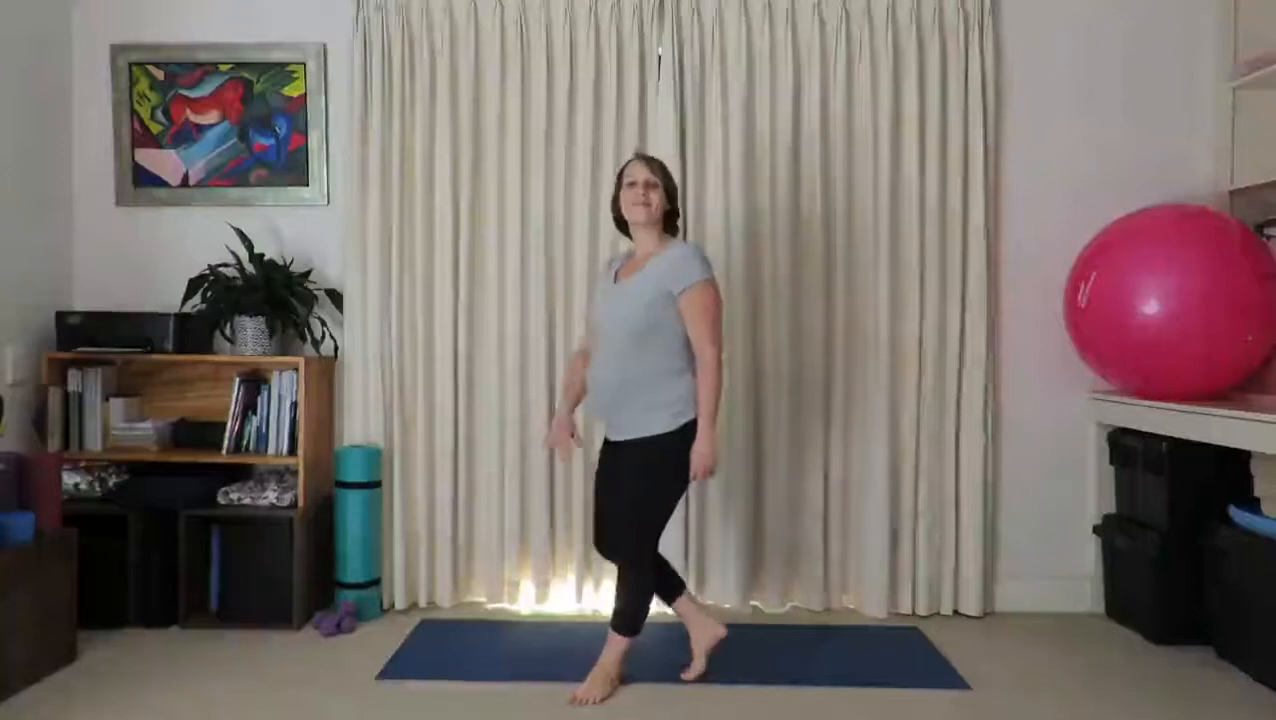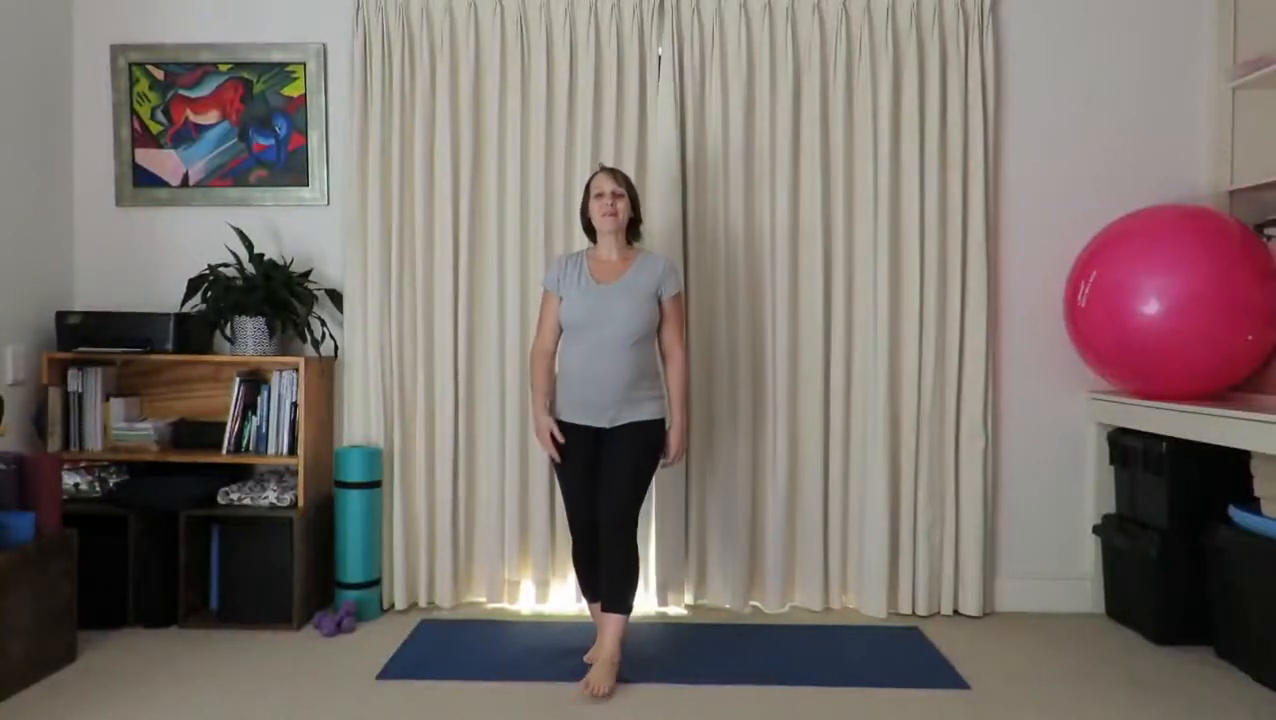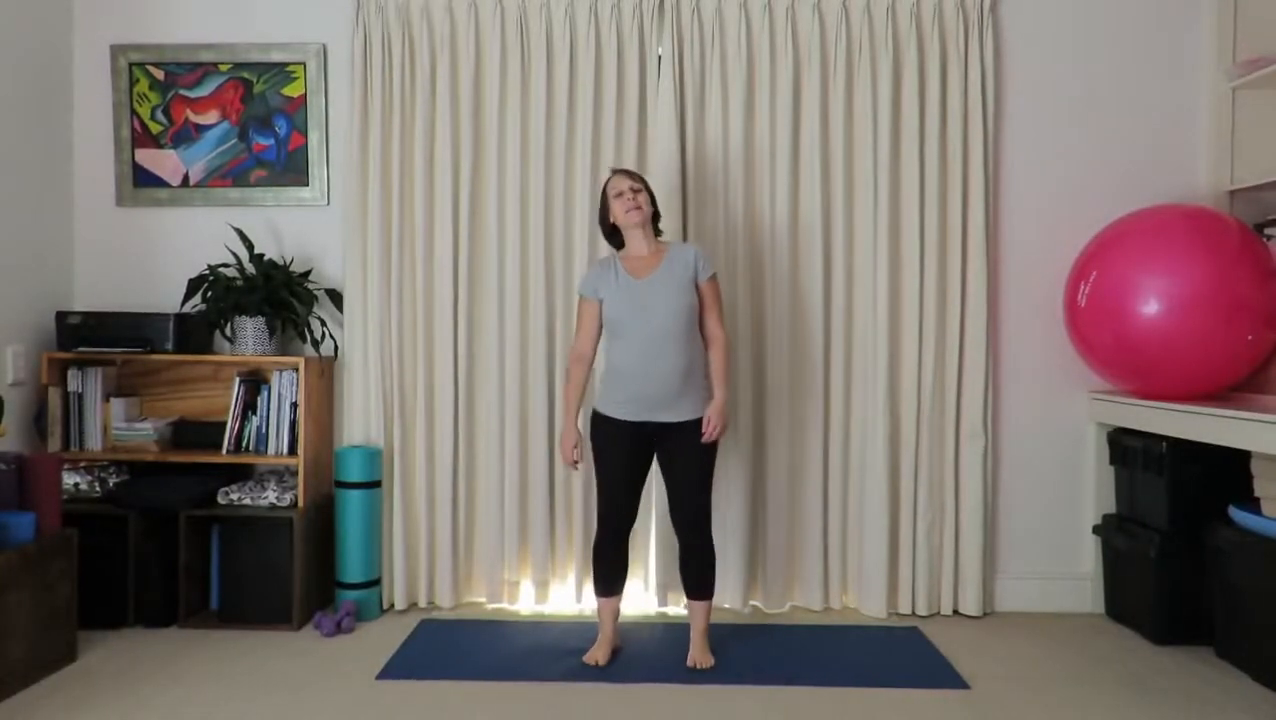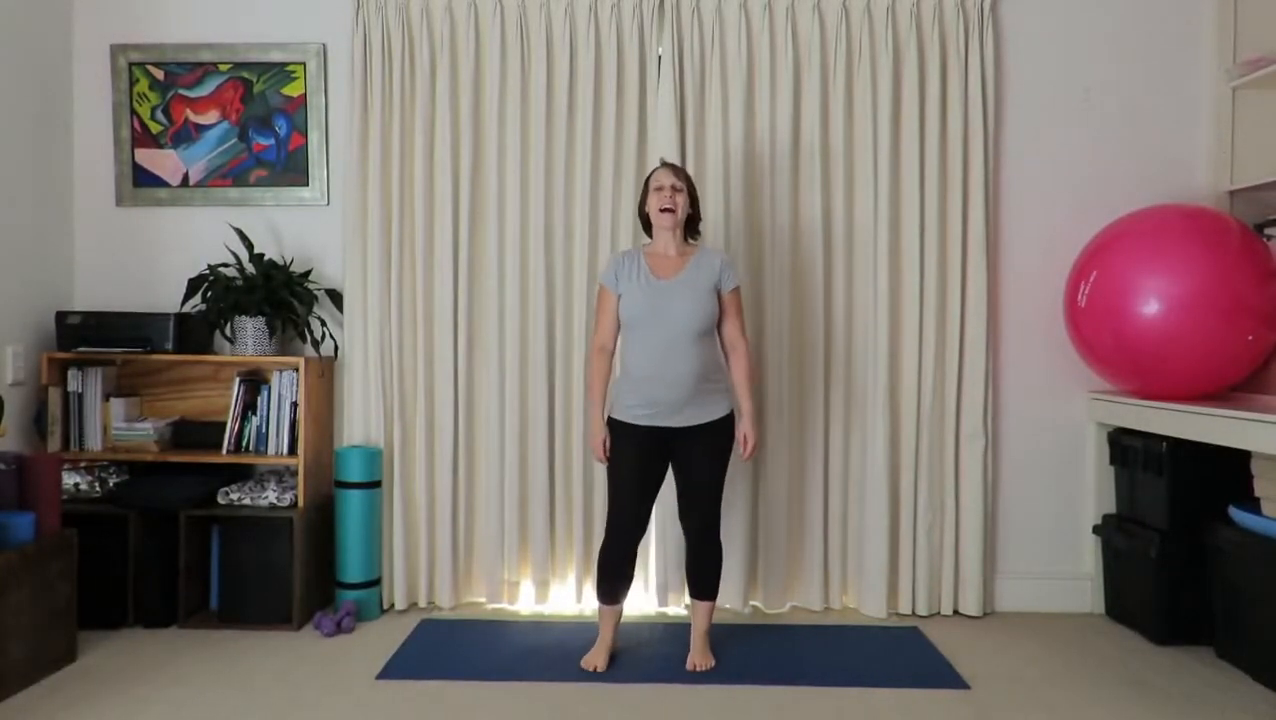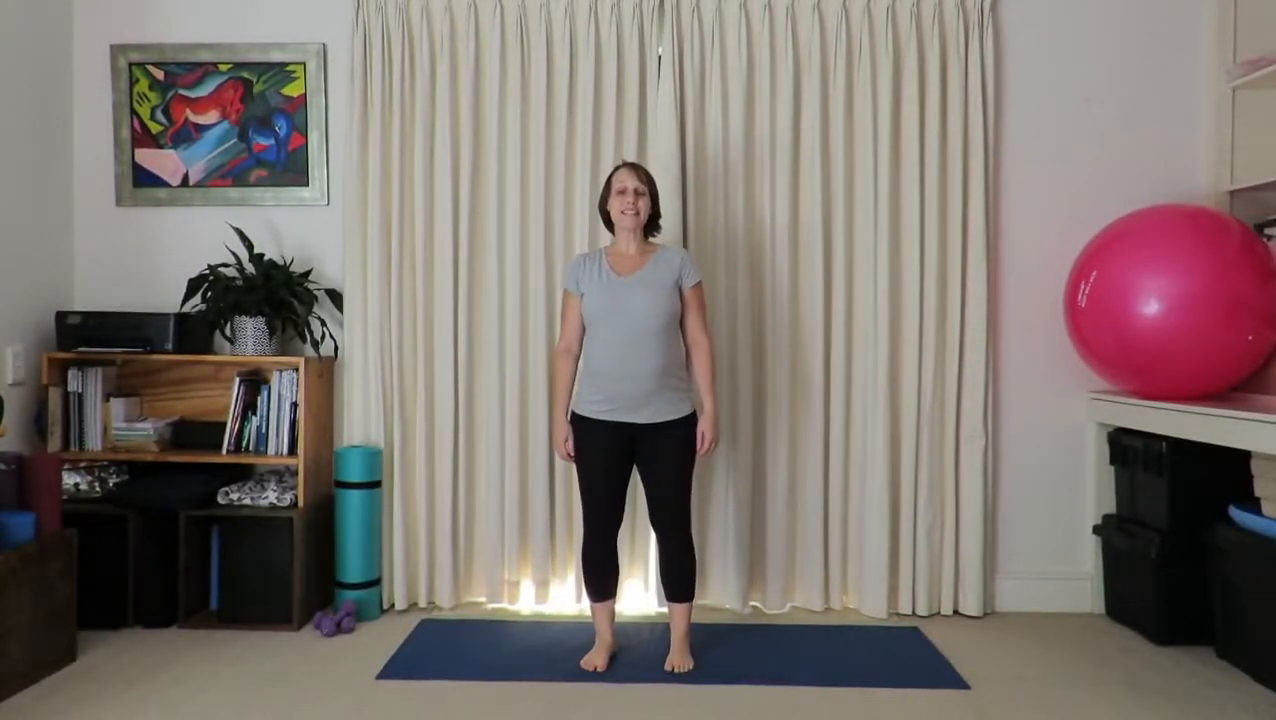
dt=1s
person 1, frame 1
left shoulder: (684, 261)
right shoulder: (613, 269)
left elbow: (707, 351)
right elbow: (589, 353)
left wrist: (702, 436)
right wrist: (563, 411)
left hip: (665, 431)
right hip: (623, 434)
left knee: (632, 544)
right knee: (613, 541)
left ankle: (609, 665)
right ankle: (703, 625)
person 1, frame 2
left shoulder: (658, 271)
right shoulder: (564, 269)
left elbow: (674, 353)
right elbow: (543, 348)
left wrist: (678, 420)
right wrist: (541, 415)
left hip: (636, 422)
right hip: (572, 422)
left knee: (616, 527)
right knee: (584, 531)
left ankle: (609, 654)
right ankle: (603, 631)
person 1, frame 3
left shoulder: (691, 260)
right shoulder: (599, 274)
left elbow: (715, 336)
right elbow: (581, 352)
left wrist: (719, 399)
right wrist: (569, 421)
left hip: (687, 418)
right hip: (619, 420)
left knee: (693, 525)
right knee: (613, 525)
left ankle: (700, 636)
right ankle: (607, 634)
person 1, frame 4
left shoulder: (716, 266)
right shoulder: (621, 266)
left elbow: (735, 345)
right elbow: (601, 347)
left wrist: (746, 413)
right wrist: (595, 418)
left hip: (704, 422)
right hip: (633, 422)
left knee: (701, 528)
right knee: (623, 529)
left ankle: (700, 637)
right ankle: (605, 636)
person 1, frame 5
left shoulder: (677, 264)
right shoulder: (584, 267)
left elbow: (697, 343)
right elbow: (567, 347)
left wrist: (708, 409)
right wrist: (559, 415)
left hip: (668, 420)
right hip: (597, 420)
left knee: (672, 526)
right knee: (599, 527)
left ankle: (680, 640)
right ankle: (603, 638)
